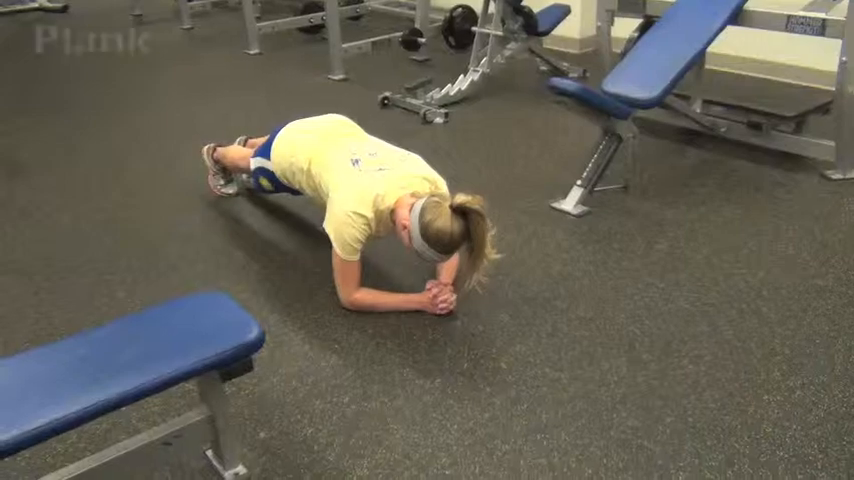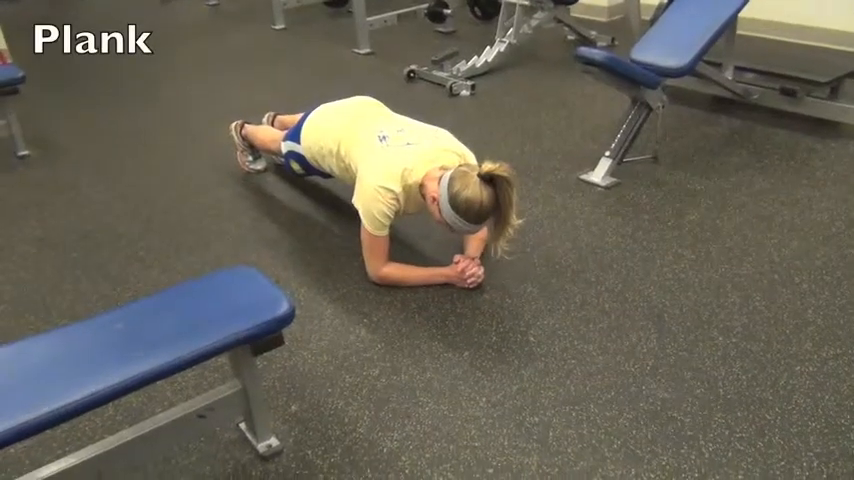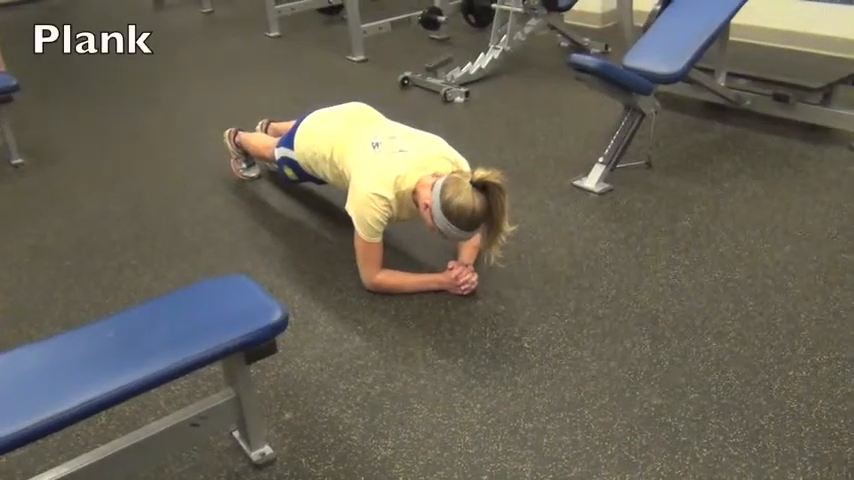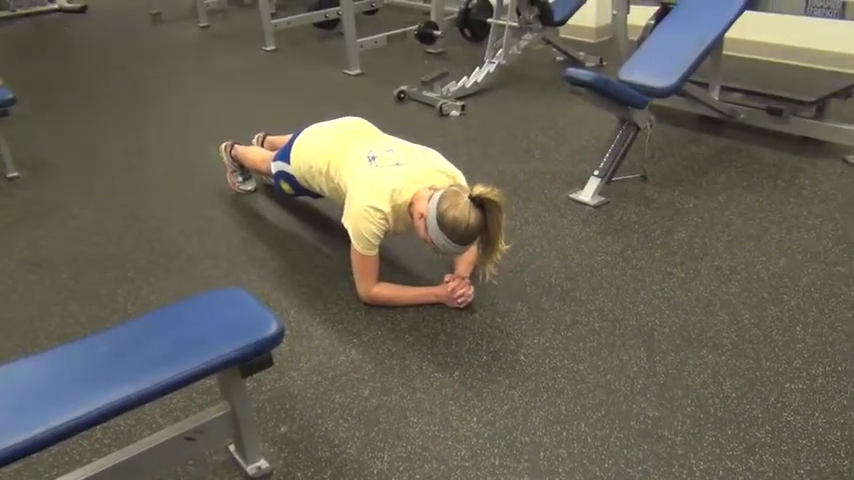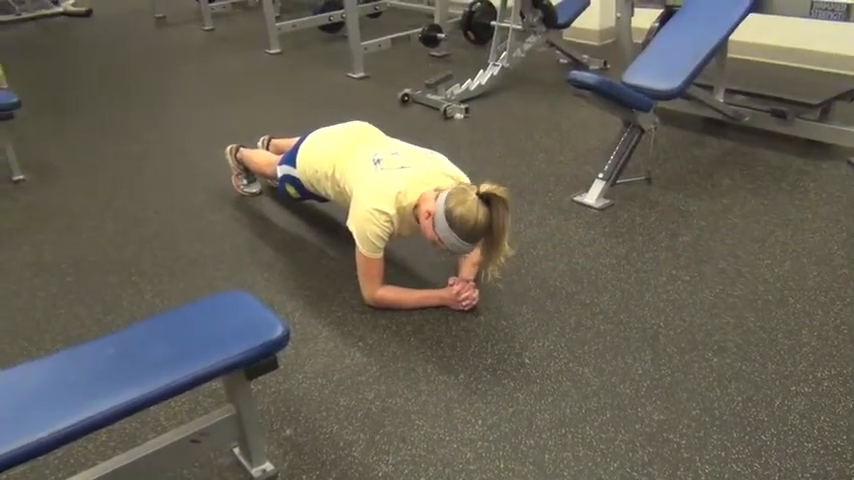
dt=1s
person 1, frame 1
left shoulder: (433, 186)
right shoulder: (354, 212)
left elbow: (451, 248)
right elbow: (350, 296)
left wrist: (444, 285)
right wrist: (422, 301)
left hip: (334, 130)
right hip: (289, 150)
right knee: (251, 164)
left ankle: (248, 144)
right ankle: (216, 155)
person 1, frame 2
left shoulder: (462, 161)
right shoulder: (383, 188)
left elbow: (478, 224)
right elbow: (377, 271)
left wrist: (472, 258)
right wrist: (449, 275)
left hip: (363, 112)
right hip: (318, 133)
right knee: (282, 146)
left ankle: (276, 120)
right ankle: (244, 132)
person 1, frame 3
left shoulder: (456, 168)
right shoulder: (376, 195)
left elbow: (471, 231)
right elbow: (372, 278)
left wrist: (465, 265)
right wrist: (443, 281)
left hip: (356, 118)
right hip: (313, 139)
right knee: (275, 153)
left ankle: (269, 127)
right ankle: (238, 140)
person 1, frame 4
left shoulder: (452, 181)
right shoulder: (373, 208)
left elbow: (468, 240)
right elbow: (368, 291)
left wrist: (462, 278)
right wrist: (439, 294)
left hip: (352, 132)
right hip: (309, 153)
right knee: (272, 166)
left ankle: (266, 141)
right ankle: (234, 153)
person 1, frame 5
left shoulder: (457, 185)
right shoulder: (378, 210)
left elbow: (473, 242)
right elbow: (372, 293)
left wrist: (467, 281)
right wrist: (444, 296)
left hip: (357, 137)
right hip: (315, 158)
right knee: (278, 170)
left ankle: (271, 143)
right ankle: (240, 155)
